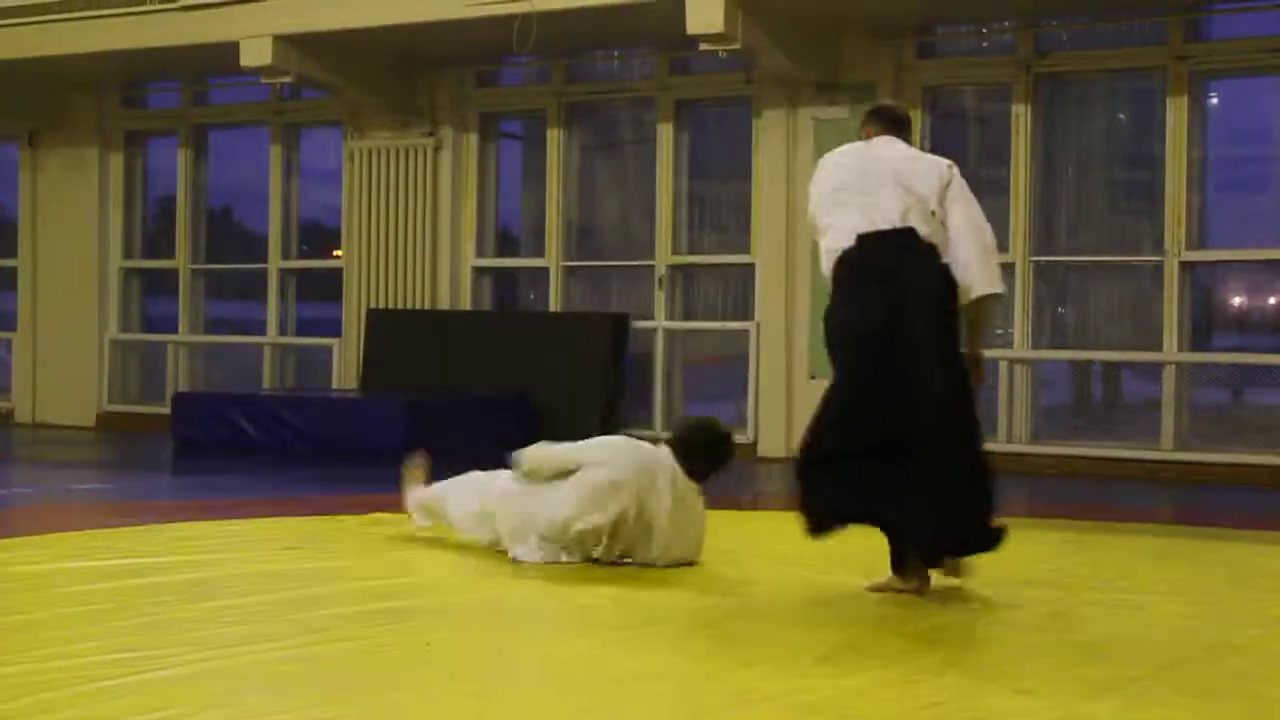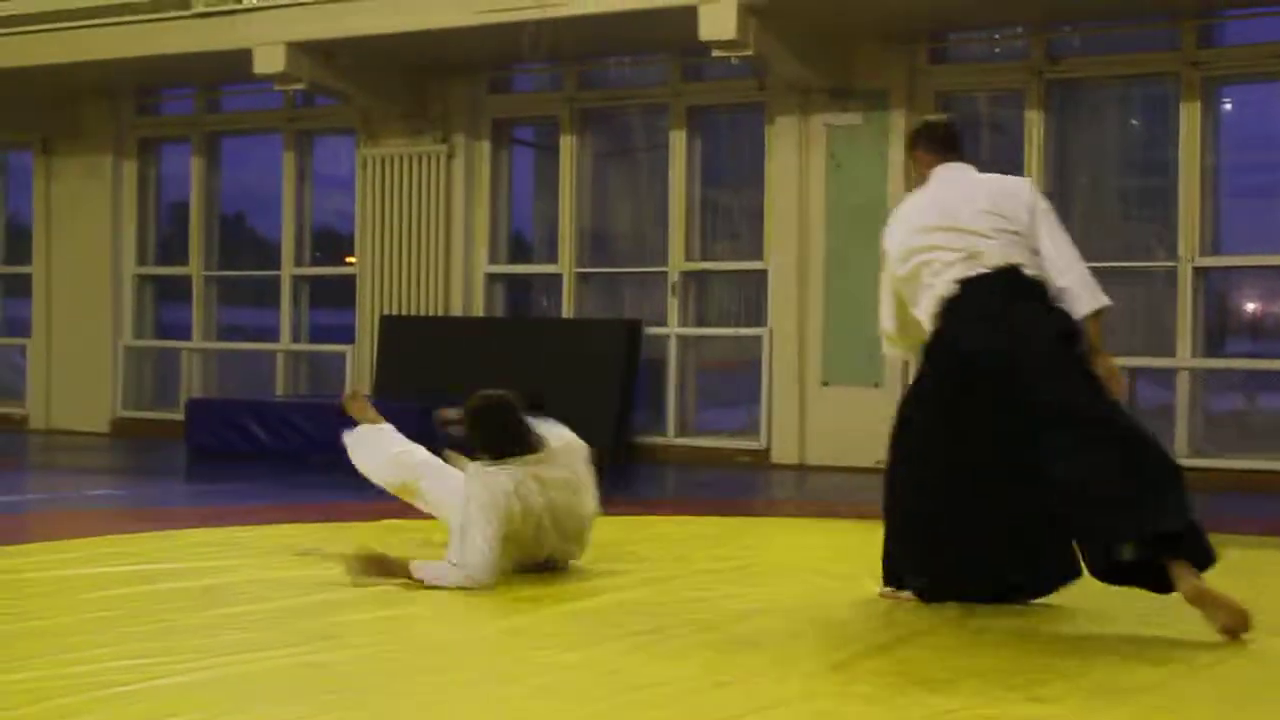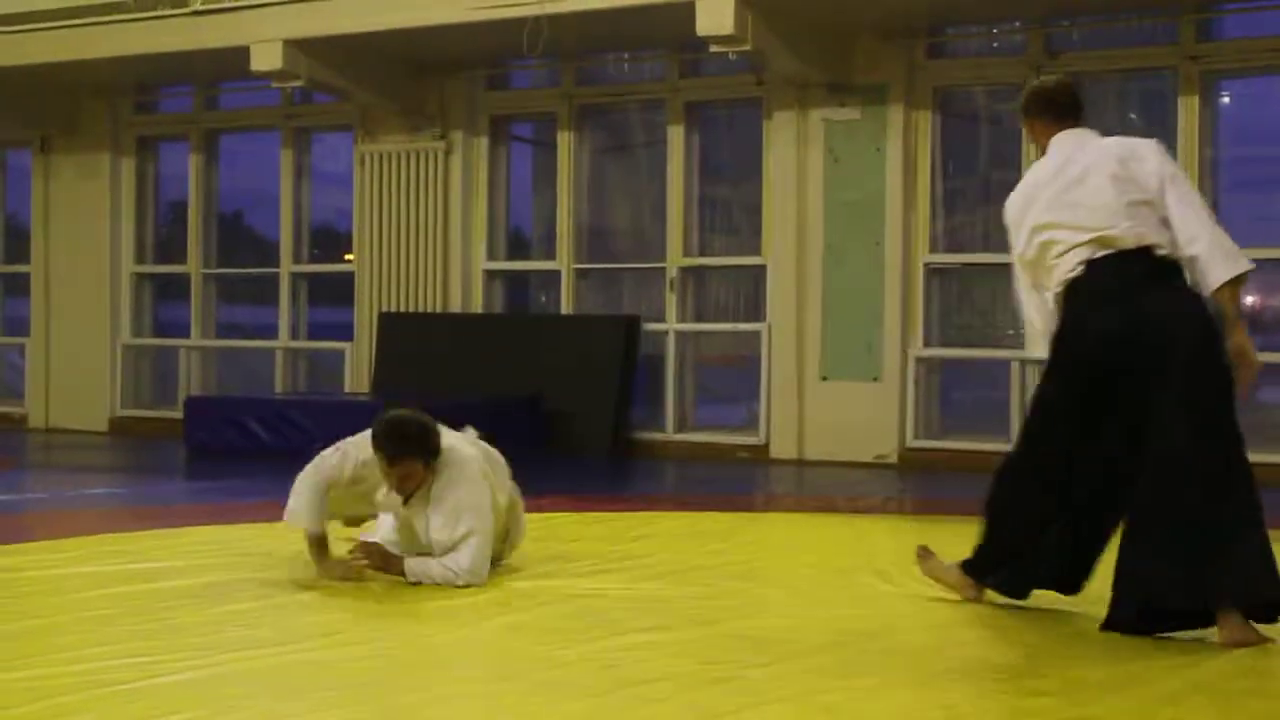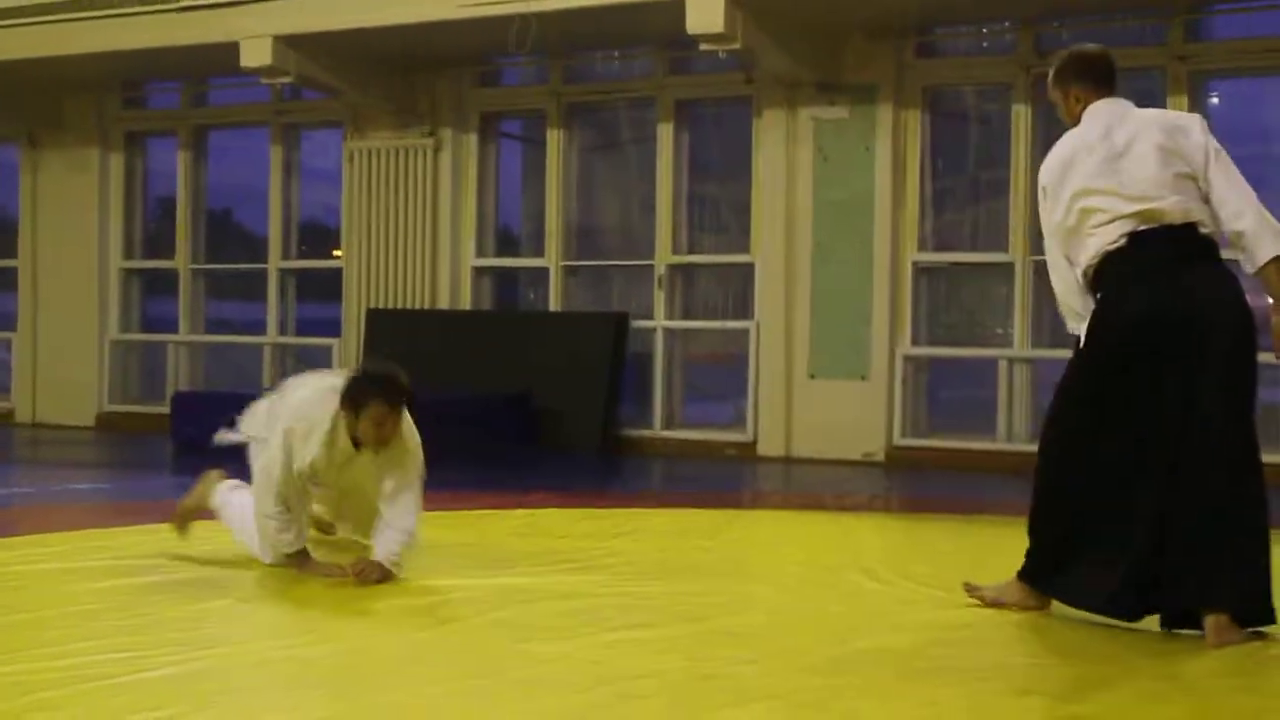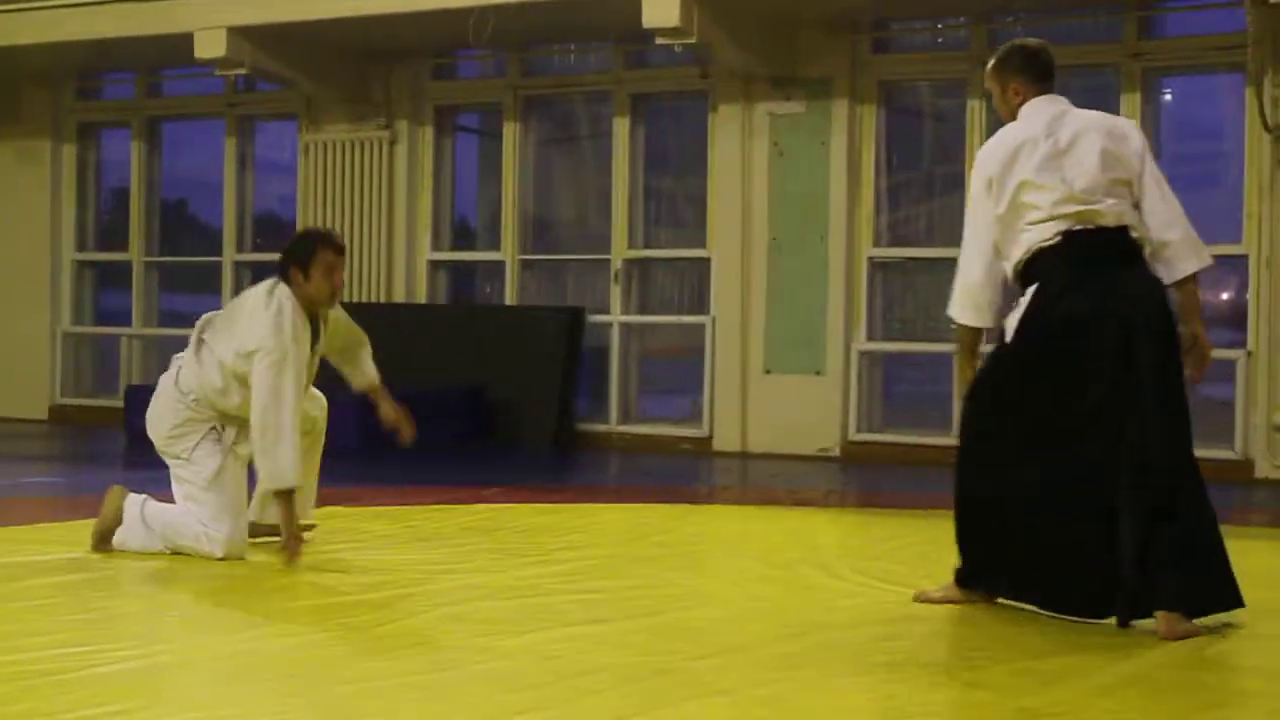
dt=0.3s
person 1, frame 1
left shoulder: (832, 166)
right shoulder: (936, 169)
left elbow: (828, 241)
right elbow: (971, 250)
right wrist: (974, 335)
left hip: (860, 287)
right hip: (923, 284)
left knee: (865, 419)
right knee: (941, 417)
left ankle: (913, 565)
right ankle: (948, 544)
person 1, frame 2
left shoulder: (904, 221)
right shoulder: (1014, 190)
left elbow: (896, 327)
right elbow: (1067, 270)
left wrist: (930, 350)
right wrist: (1097, 353)
left hip: (964, 337)
right hip: (1033, 323)
left knee: (922, 453)
right knee: (1097, 442)
left ankle: (918, 577)
right ankle: (1185, 574)
person 1, frame 3
left shoulder: (1025, 197)
right shoulder: (1142, 154)
left elbow: (1040, 306)
right elbow: (1202, 240)
left wrist: (1062, 353)
left hip: (1092, 321)
right hip: (1169, 309)
left knee: (1048, 453)
right knee: (1199, 458)
left ankle: (984, 573)
right ankle: (1228, 611)
person 1, frame 4
left shoulder: (1060, 161)
right shoulder: (1184, 128)
left elbow: (1067, 274)
left wrist: (1095, 330)
left hip: (1129, 298)
right hip: (1207, 290)
left knee: (1080, 442)
right knee: (1215, 448)
left ankle: (1038, 582)
right ankle: (1219, 609)
person 1, frame 5
left shoulder: (999, 150)
right shoulder: (1118, 132)
left elbow: (980, 255)
right elbow: (1167, 229)
left wrist: (965, 350)
right wrist: (1190, 319)
left hip: (1059, 298)
right hip: (1133, 292)
left knee: (995, 425)
right knee: (1148, 444)
left ankle: (983, 577)
right ankle: (1172, 601)
person 2, frame 1
left shoulder: (632, 456)
right shoulder: (692, 520)
left elbow: (542, 459)
left wrist: (527, 461)
left hip: (541, 536)
left knee: (478, 493)
left ankle: (420, 496)
person 2, frame 2
left shoulder: (490, 490)
right shoulder: (567, 446)
left elbow: (473, 573)
left wrist: (398, 568)
left hip: (510, 554)
left ankle: (374, 429)
person 2, frame 3
left shoulder: (463, 488)
right shoulder: (372, 448)
left elbow: (470, 571)
right elbow: (312, 480)
left wrist: (397, 566)
right wrist: (324, 557)
person 2, frame 4
left shoulder: (403, 438)
right shoulder: (302, 425)
left elbow: (401, 515)
right elbow: (270, 499)
left wrist: (381, 564)
right wrist: (305, 562)
right ankle: (216, 493)
person 2, frame 5
left shoulder: (298, 299)
right shoulder: (279, 334)
left elbow: (348, 345)
right elbow: (275, 425)
left wrist: (383, 400)
right wrist: (286, 510)
left hip: (219, 400)
right hip: (190, 417)
right knee: (224, 540)
left ankle: (265, 519)
right ankle: (129, 512)
